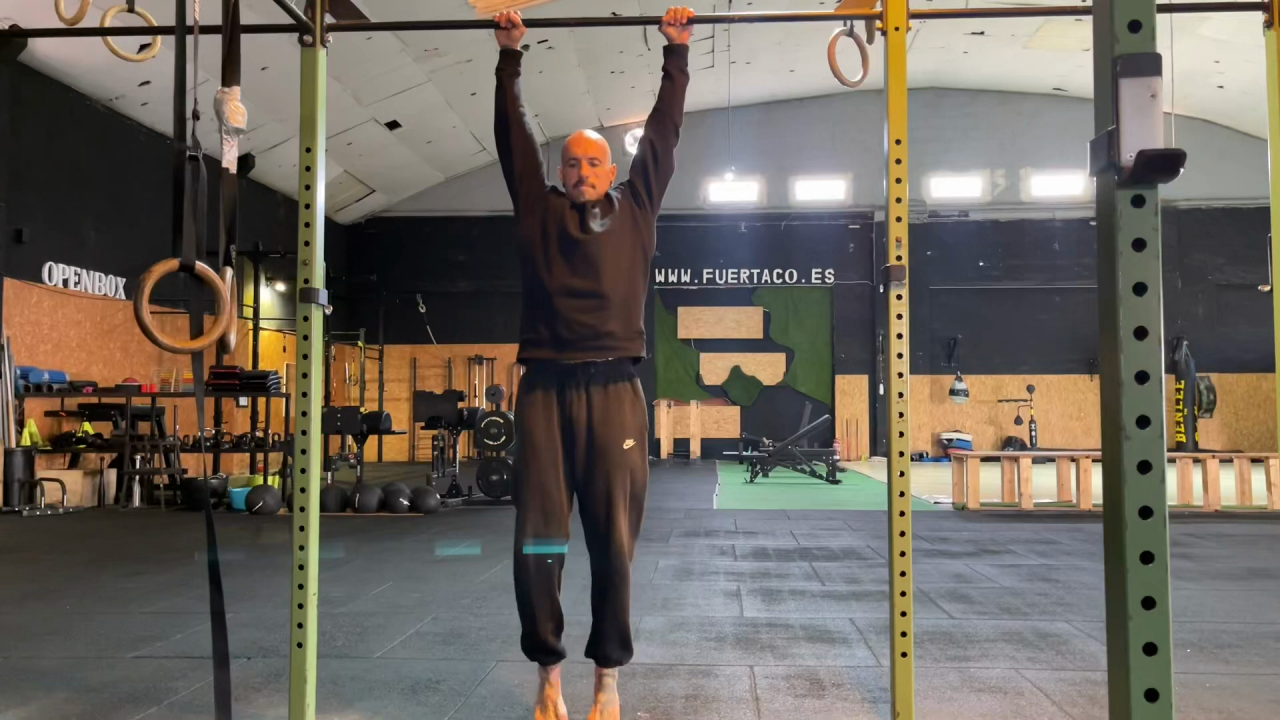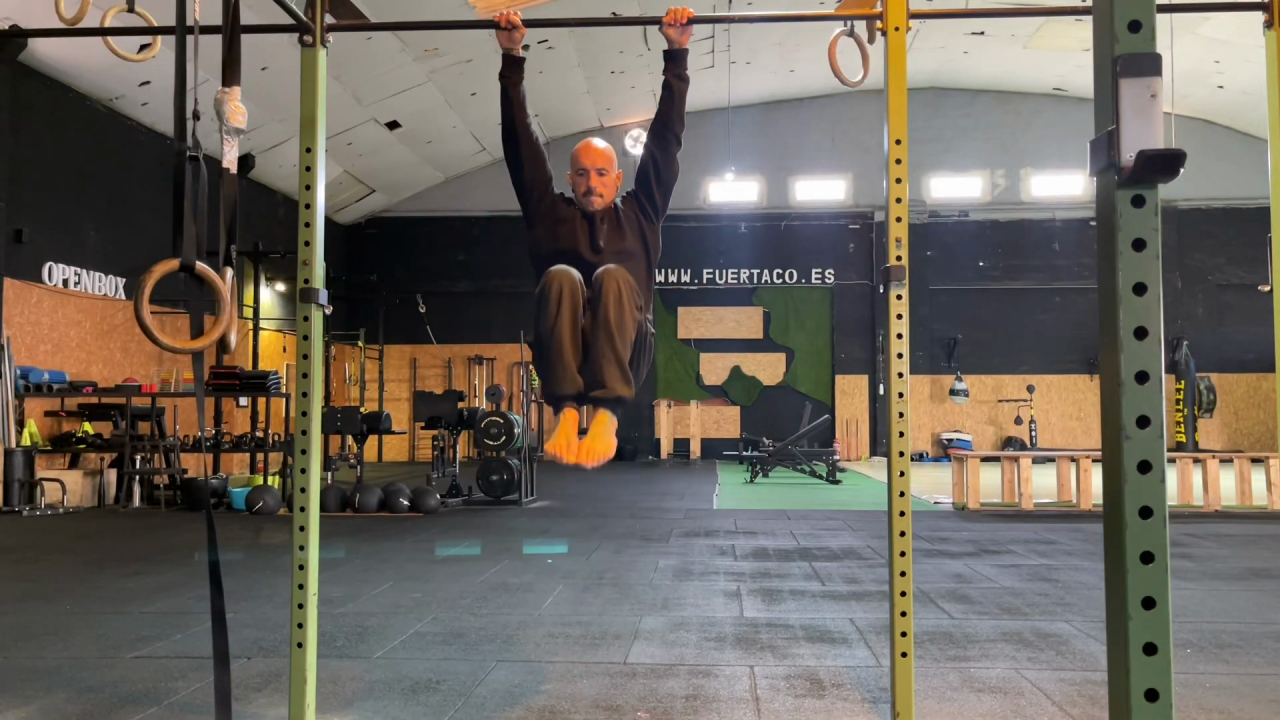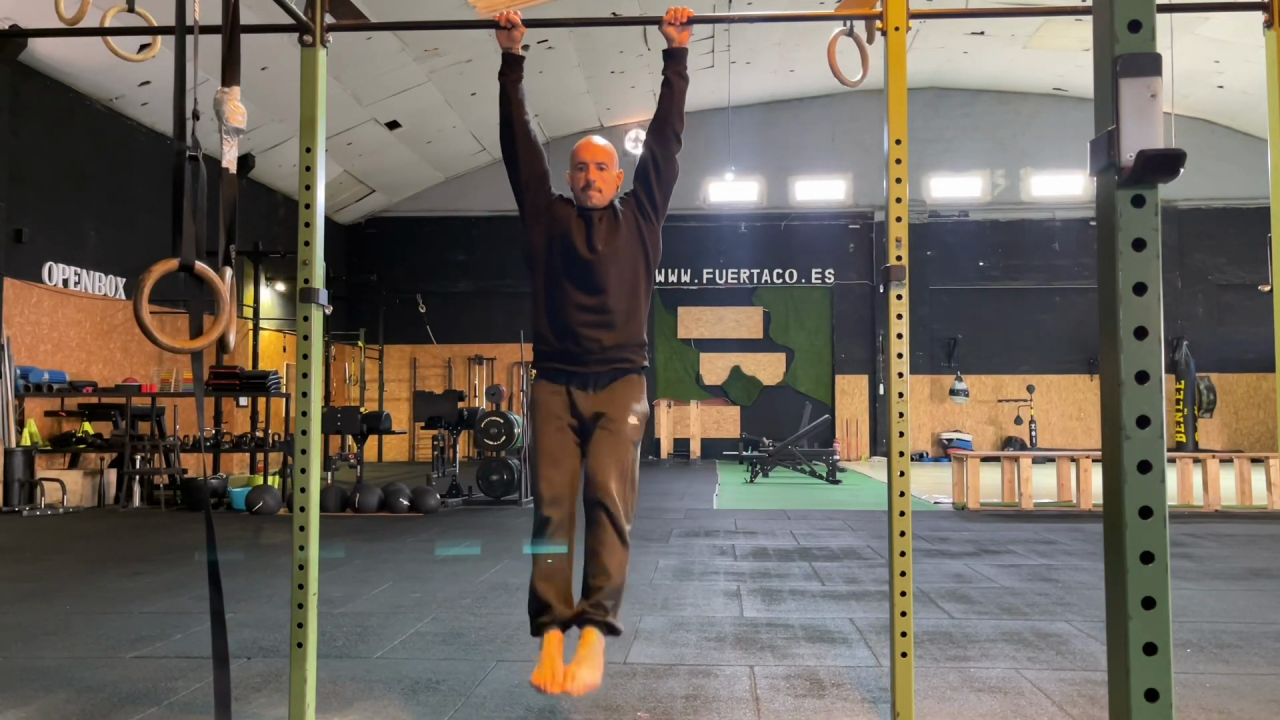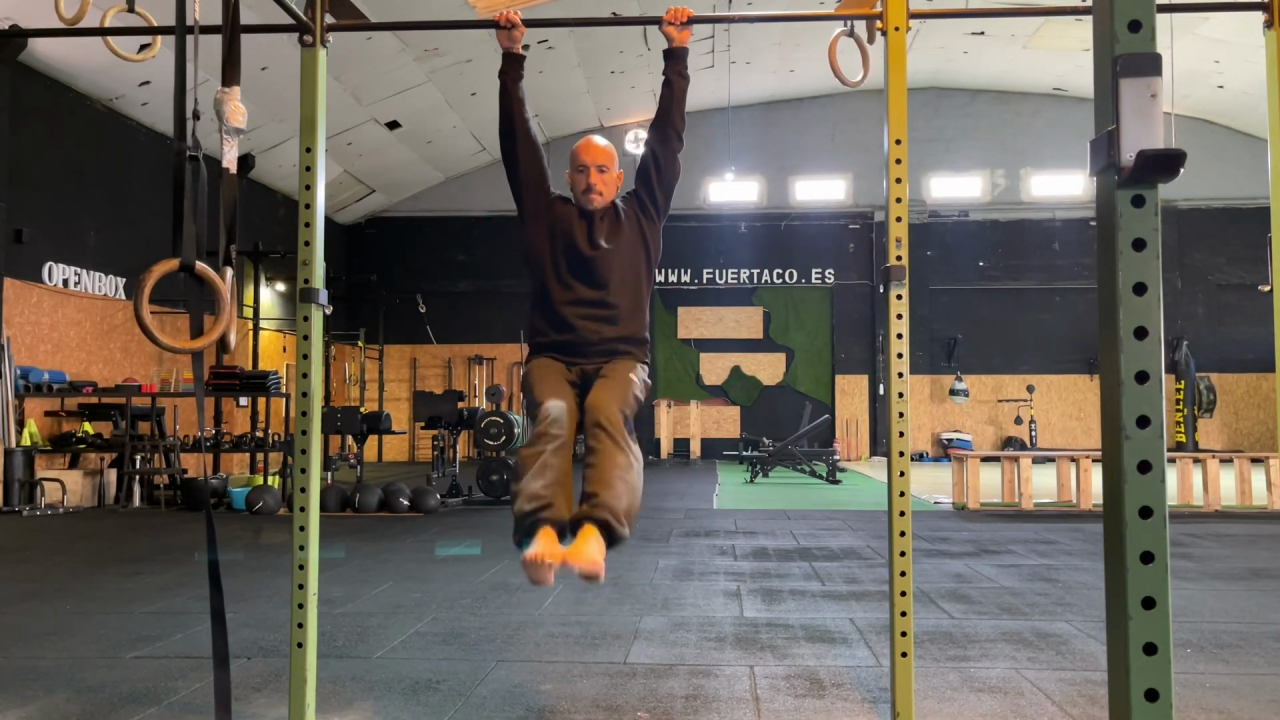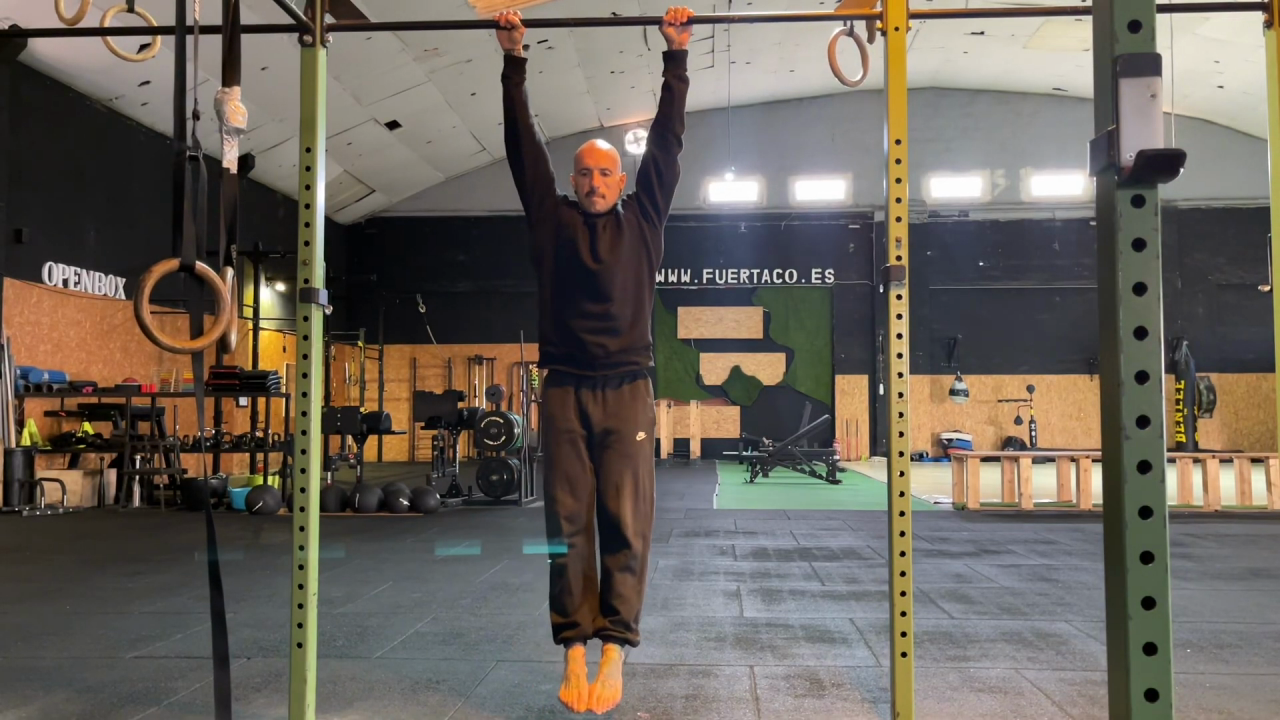
dt=1s
person 1, frame 1
left shoulder: (635, 208)
right shoulder: (538, 208)
left elbow: (663, 132)
right elbow: (512, 135)
left hip: (614, 387)
right hip: (546, 386)
left knee: (613, 540)
right knee: (540, 536)
person 1, frame 2
left shoulder: (639, 211)
right shoulder: (547, 211)
left elbow: (666, 137)
right elbow: (519, 139)
left wrist: (677, 53)
right wrist: (512, 59)
left hip: (622, 350)
right hip: (567, 348)
left knee: (612, 279)
right knee: (562, 279)
left ankle: (604, 412)
right ankle: (569, 410)
person 1, frame 3
left shoulder: (637, 218)
right shoulder: (550, 215)
left elbow: (662, 144)
right elbow: (521, 144)
left wrist: (675, 59)
right wrist: (512, 57)
left hip: (621, 386)
right hip: (556, 384)
left knee: (609, 496)
right knee: (552, 506)
left ankle: (592, 635)
right ankle: (550, 631)
person 1, frame 4
left shoulder: (640, 214)
right shoulder: (546, 211)
left elbow: (666, 138)
right elbow: (516, 140)
left wrist: (677, 60)
right wrist: (511, 59)
left hip: (619, 357)
right hip: (553, 357)
left knee: (609, 425)
right knee: (550, 423)
left ankle: (592, 536)
right ankle: (544, 537)
person 1, frame 5
left shoulder: (642, 218)
right shoulder: (551, 218)
left elbow: (666, 140)
right elbow: (523, 144)
right wrist: (513, 61)
left hip: (627, 389)
right hip: (565, 389)
left knee: (626, 525)
right knee: (568, 526)
left ankle: (614, 650)
right ankle: (574, 651)
